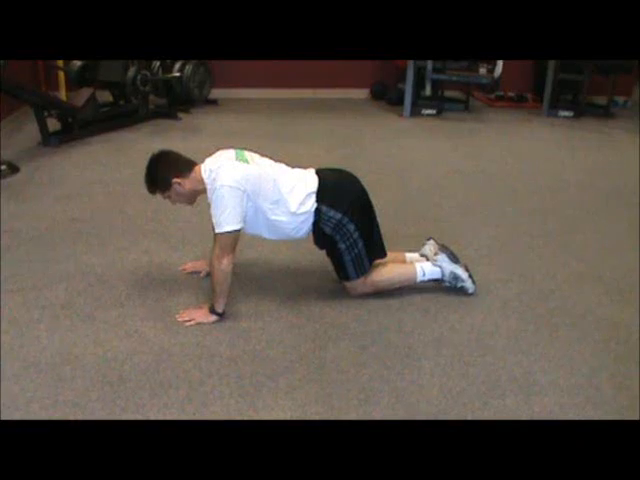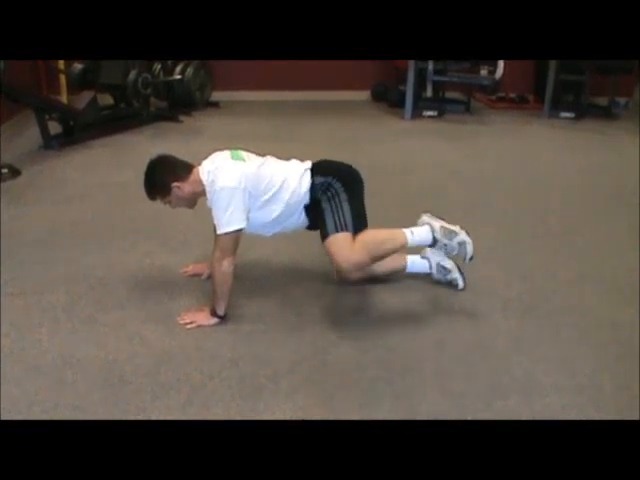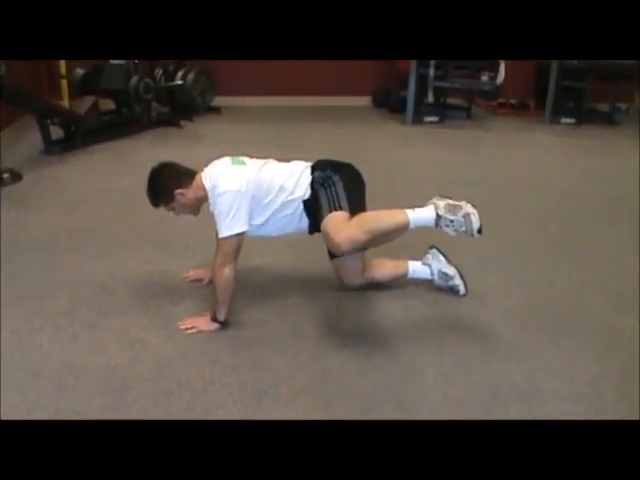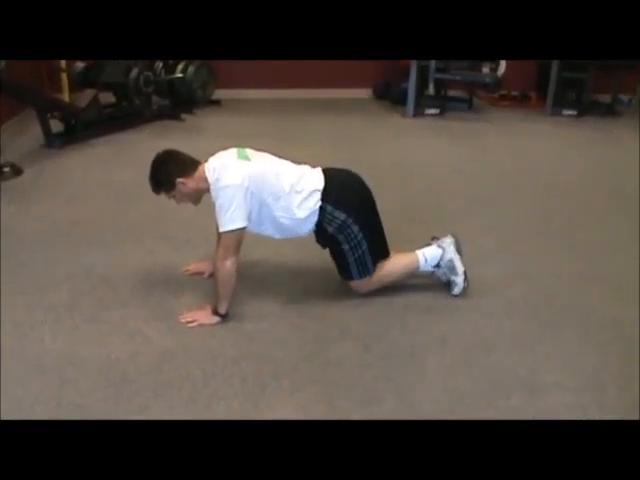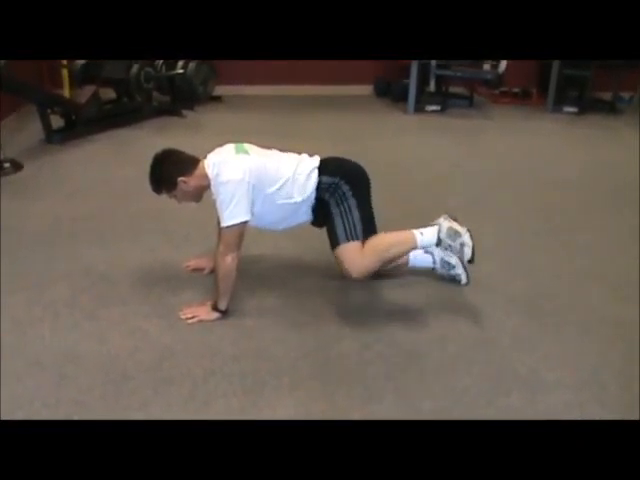
dt=1s
person 1, frame 1
left shoulder: (223, 185)
right shoulder: (216, 164)
left elbow: (225, 254)
left wrist: (215, 310)
right wrist: (211, 264)
left hip: (333, 207)
right hip: (328, 191)
left knee: (359, 284)
right knee: (360, 266)
left ankle: (436, 269)
right ankle: (426, 255)
person 1, frame 2
left shoulder: (223, 185)
right shoulder: (213, 168)
left elbow: (226, 256)
right elbow: (224, 240)
left wrist: (216, 312)
right wrist: (212, 265)
left hip: (327, 185)
right hip: (318, 186)
left knee: (346, 260)
right knee: (352, 263)
left ankle: (427, 233)
right ankle: (430, 262)
person 1, frame 3
left shoulder: (225, 191)
right shoulder: (214, 175)
left elbow: (228, 261)
right elbow: (226, 246)
left wrist: (217, 318)
right wrist: (213, 271)
left hip: (329, 181)
right hip: (319, 188)
left knee: (343, 241)
right knee: (353, 277)
left ankle: (434, 213)
right ankle: (429, 267)
person 1, frame 4
left shoulder: (227, 184)
right shoulder: (220, 164)
left elbow: (229, 254)
right elbow: (226, 234)
left wrist: (218, 311)
right wrist: (215, 263)
left hip: (337, 207)
right hip: (331, 191)
left knee: (364, 282)
right knee: (366, 266)
left ankle: (436, 255)
right ankle: (435, 256)
person 1, frame 5
left shoulder: (227, 180)
right shoulder: (219, 161)
left elbow: (230, 250)
right elbow: (227, 230)
left wrist: (218, 307)
right wrist: (215, 259)
left hip: (334, 184)
right hip: (325, 183)
left knee: (357, 265)
right knee: (360, 259)
left ankle: (437, 234)
right ankle: (434, 255)
